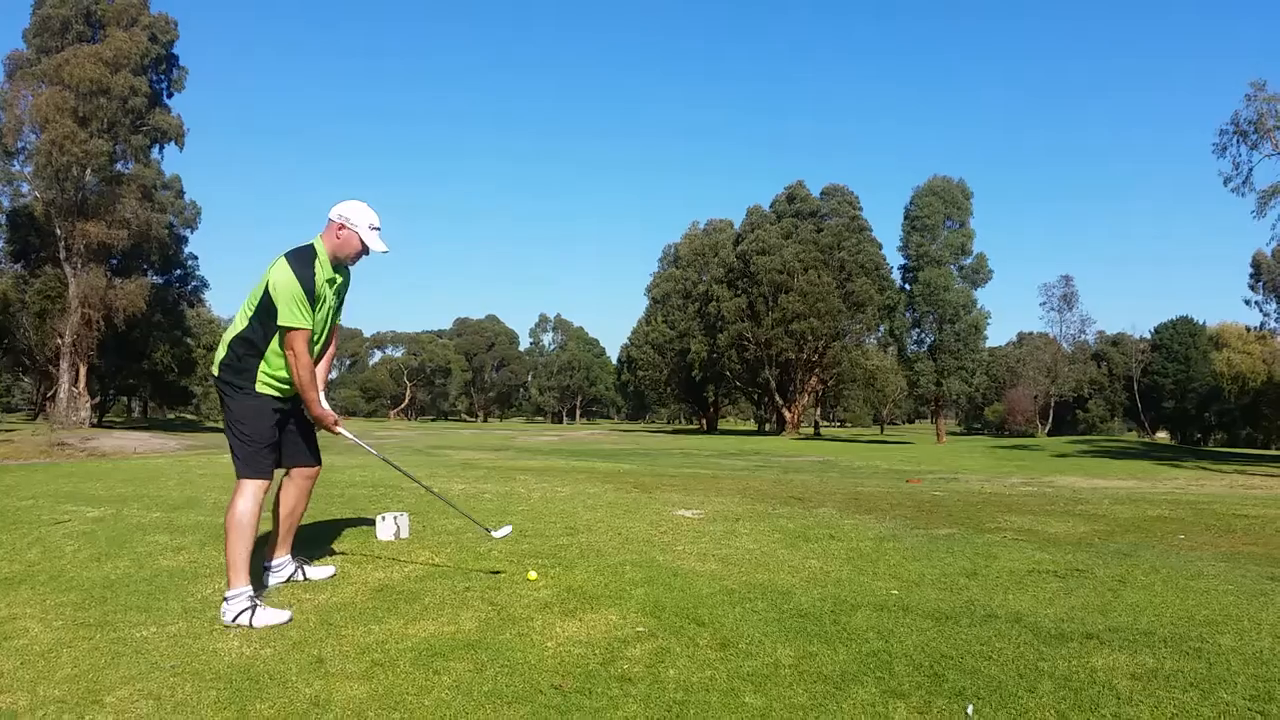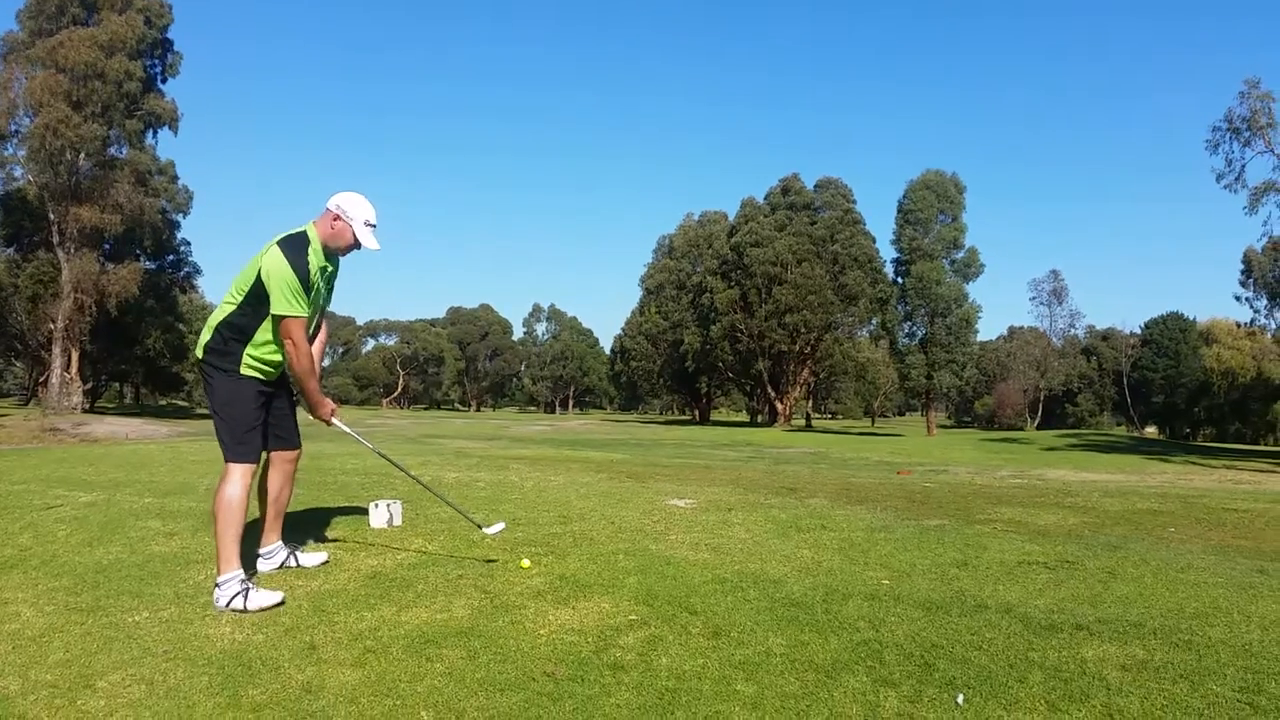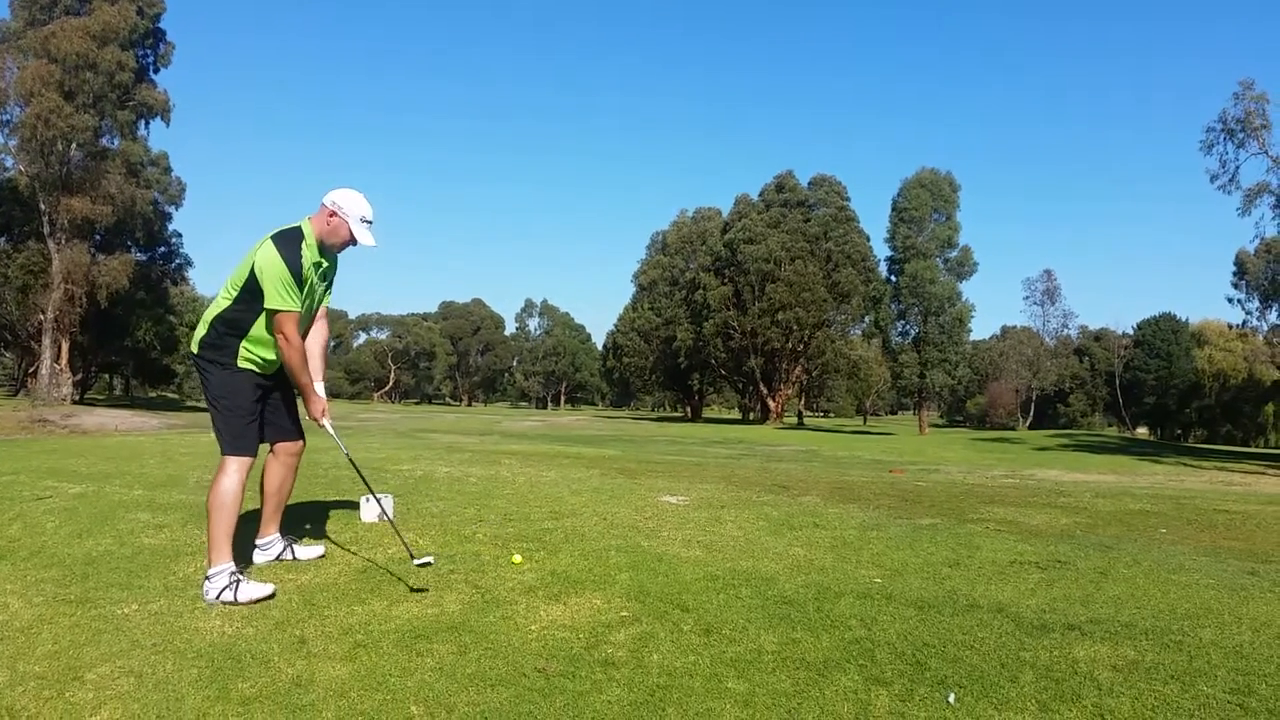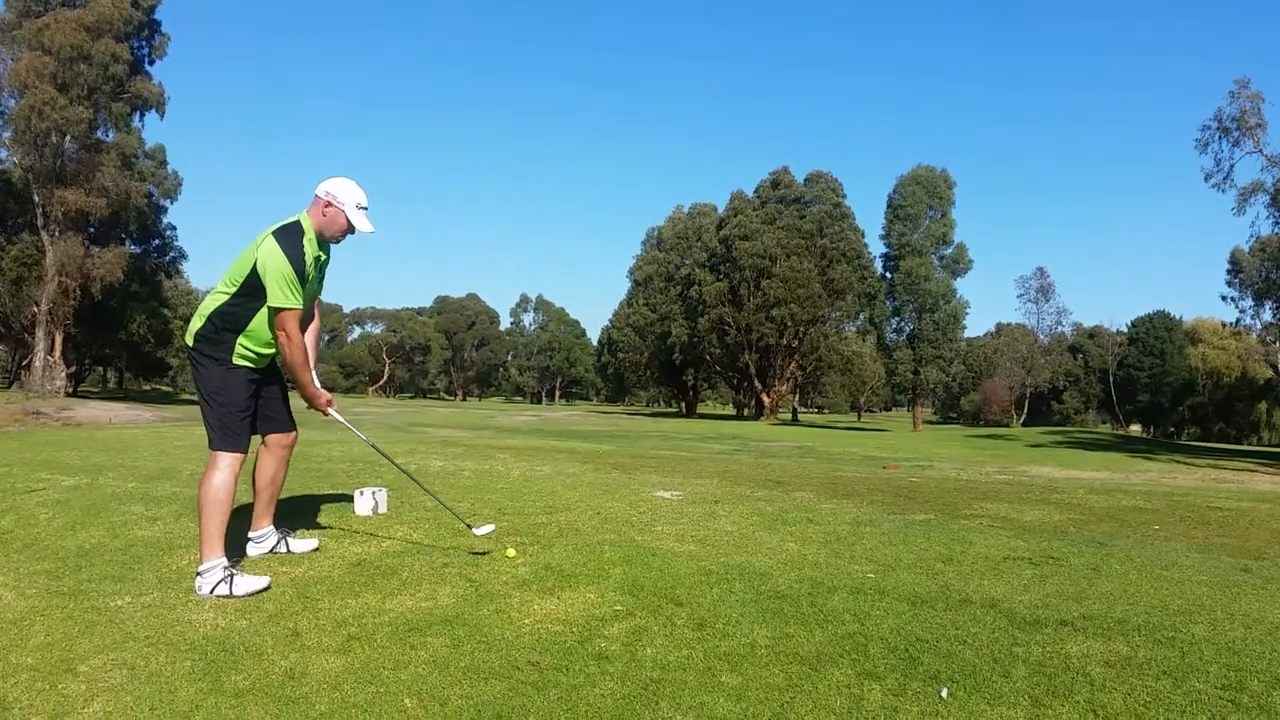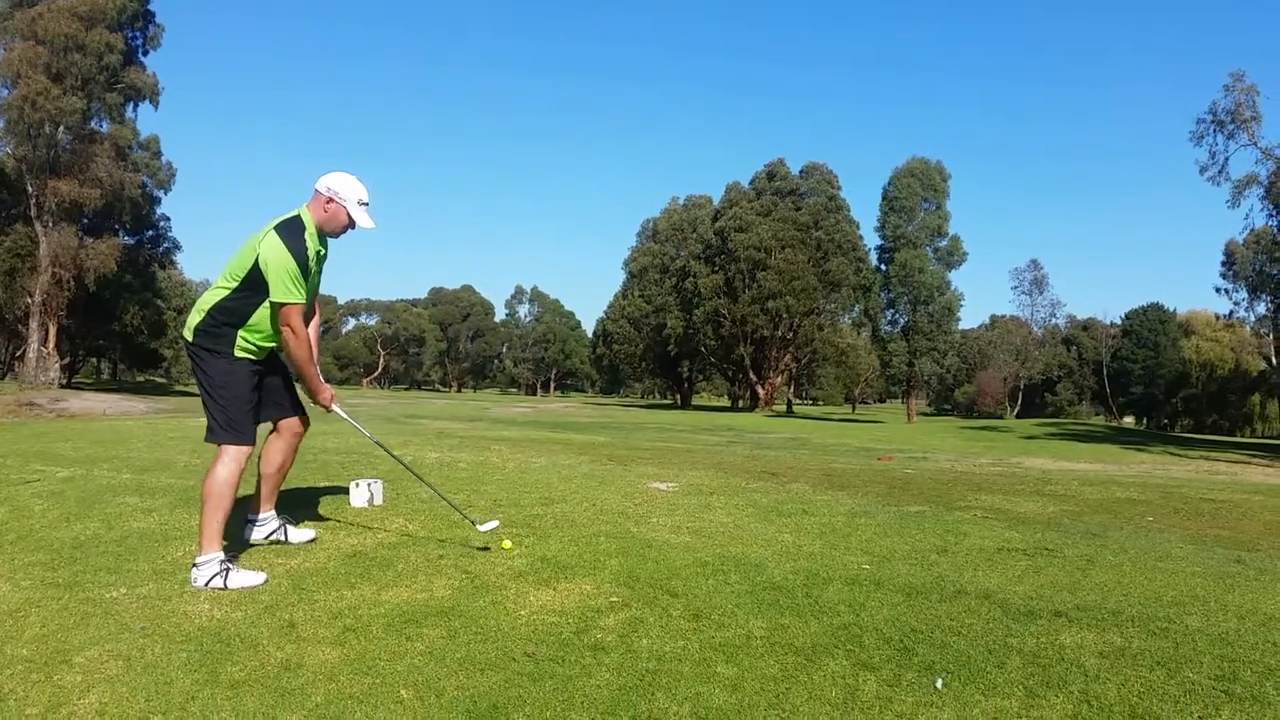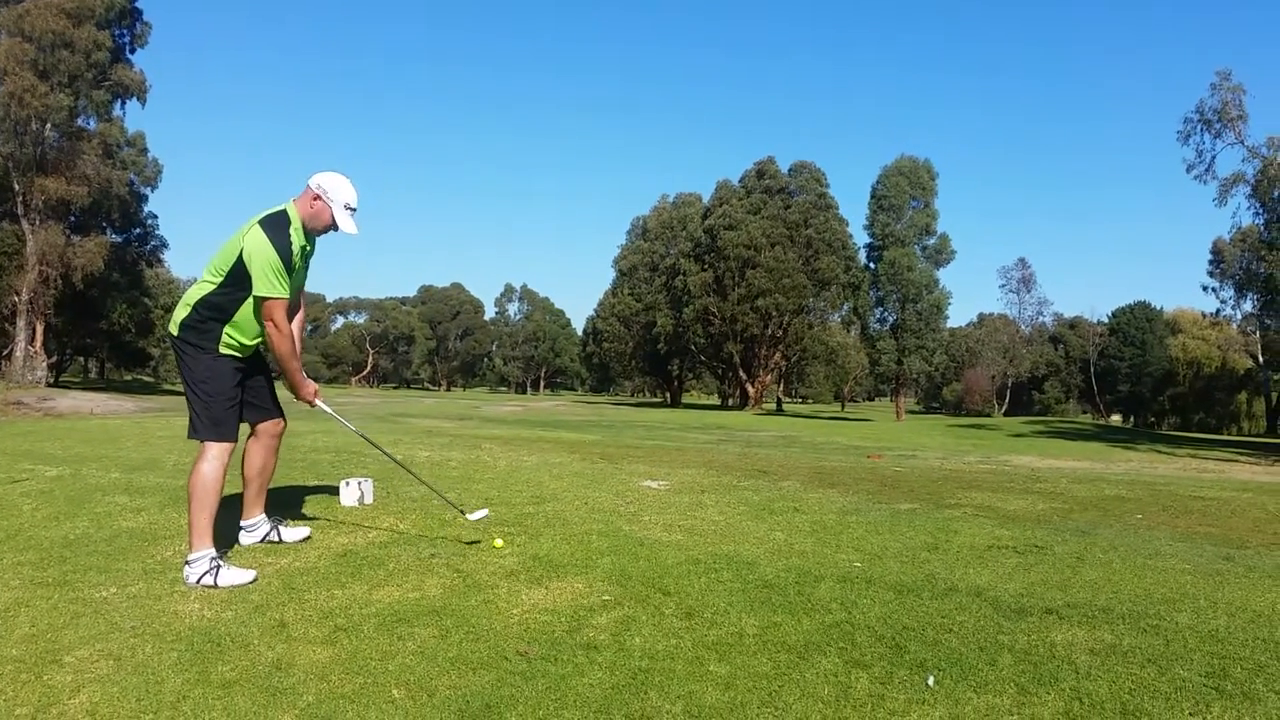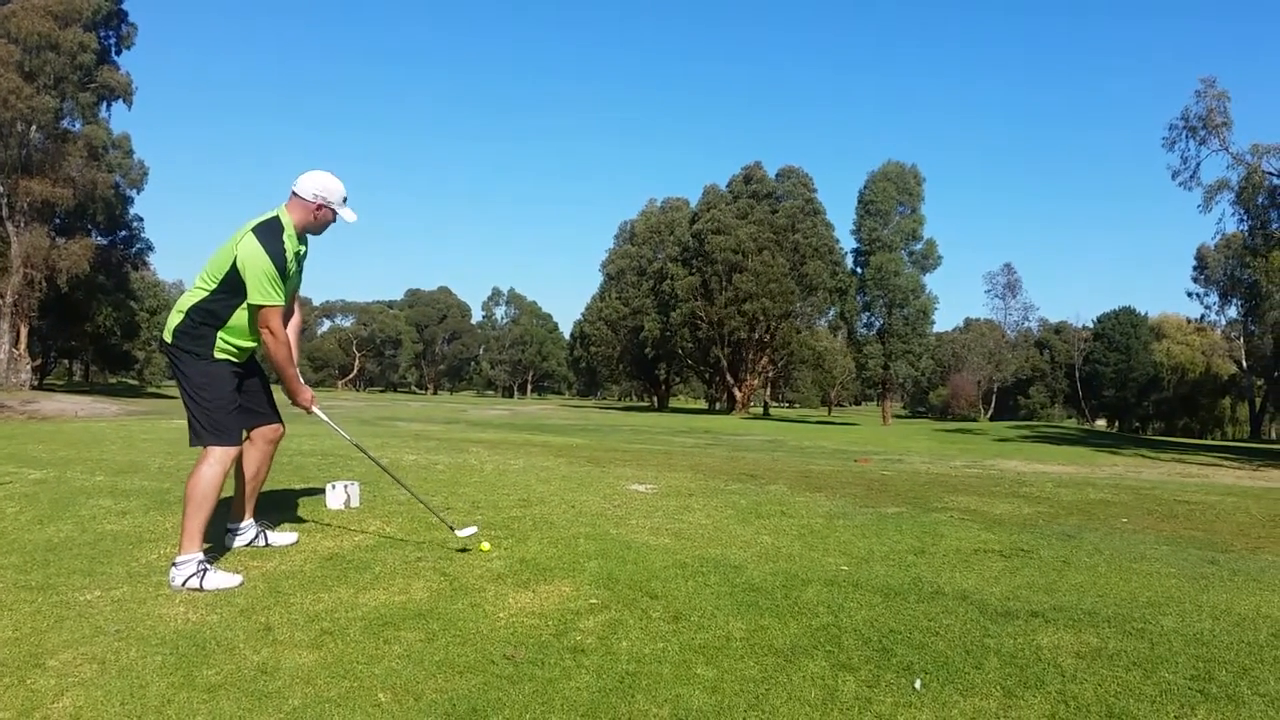
dt=0.7s
person 1, frame 1
left shoulder: (339, 275)
right shoulder: (296, 270)
left elbow: (327, 337)
right elbow: (297, 351)
left wrist: (319, 395)
right wrist: (316, 408)
left hip: (285, 383)
right hip: (248, 380)
left knee: (304, 468)
right knee: (255, 480)
left ankle: (279, 563)
right ankle: (238, 597)
person 1, frame 2
left shoulder: (327, 259)
right shoulder: (289, 258)
left elbow: (317, 327)
right elbow: (293, 340)
left wrist: (312, 389)
right wrist: (316, 399)
left hip: (268, 365)
right hip: (230, 362)
left knee: (285, 453)
right knee: (241, 464)
left ankle: (271, 550)
right ankle: (229, 582)
person 1, frame 3
left shoulder: (325, 257)
right shoulder: (283, 253)
left elbow: (317, 323)
right elbow: (286, 335)
left wrist: (318, 387)
right wrist: (308, 394)
left hip: (265, 362)
right hip: (227, 357)
left knee: (289, 445)
right knee: (238, 457)
left ankle: (268, 541)
right ankle: (220, 575)
person 1, frame 4
left shoulder: (318, 248)
right shoulder: (285, 248)
left elbow: (309, 315)
right elbow: (287, 332)
left wrist: (311, 378)
right wrist: (310, 391)
left hip: (256, 353)
right hip: (220, 351)
left knee: (280, 437)
right knee: (228, 453)
left ankle: (262, 534)
right ankle: (212, 569)
person 1, frame 5
left shoulder: (316, 241)
right shoulder: (286, 243)
left elbow: (309, 312)
right elbow: (291, 327)
left wrist: (313, 375)
right wrist: (315, 385)
left hip: (254, 345)
right hip: (219, 344)
left knee: (292, 423)
right knee: (236, 447)
left ankle: (262, 518)
right ankle: (209, 562)
person 1, frame 6
left shoulder: (303, 237)
right shoulder: (271, 237)
left elbow: (294, 307)
right elbow: (275, 322)
left wrist: (296, 371)
right wrist: (298, 381)
left hip: (240, 342)
right hip: (204, 340)
left knee: (270, 426)
right knee: (218, 442)
left ankle: (253, 523)
right ankle: (201, 560)
person 1, frame 7
left shoulder: (295, 241)
right shoulder: (264, 246)
left elbow: (290, 311)
right elbow: (271, 330)
left wrist: (294, 376)
right wrist: (295, 386)
left hip: (233, 347)
right hip: (197, 346)
left knee: (267, 430)
right knee: (222, 447)
left ankle: (241, 526)
right ankle: (187, 562)
